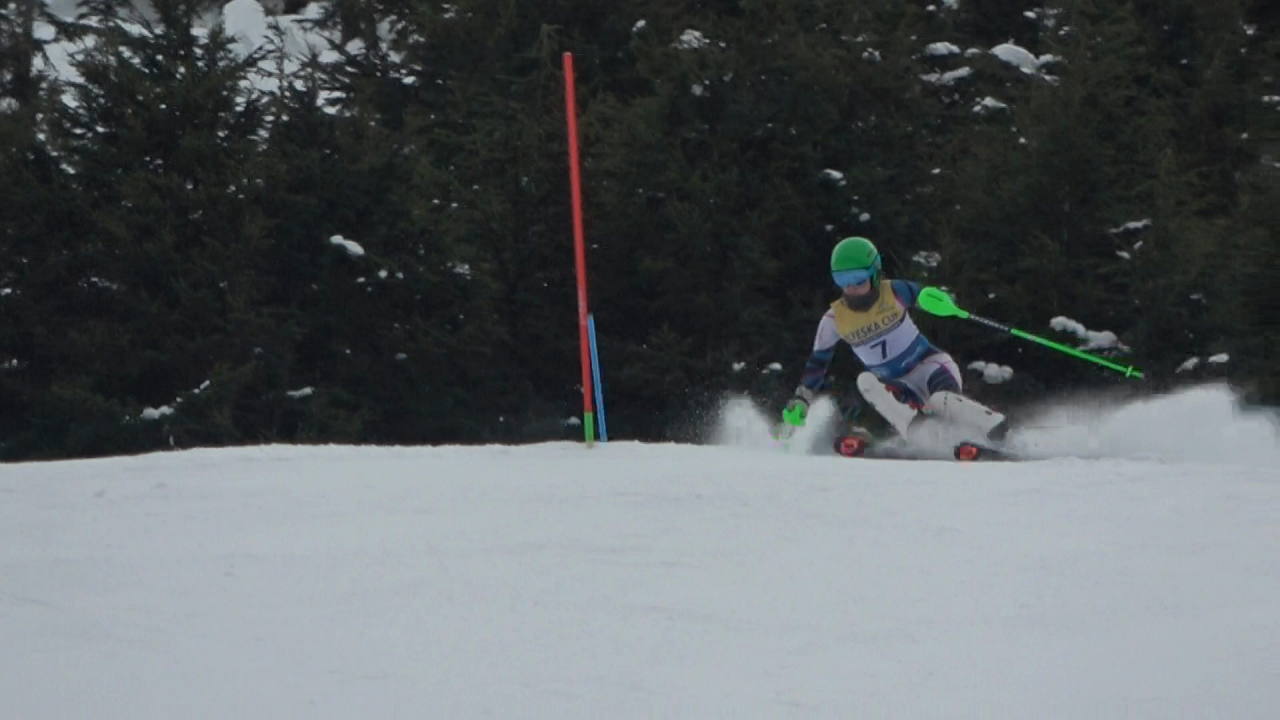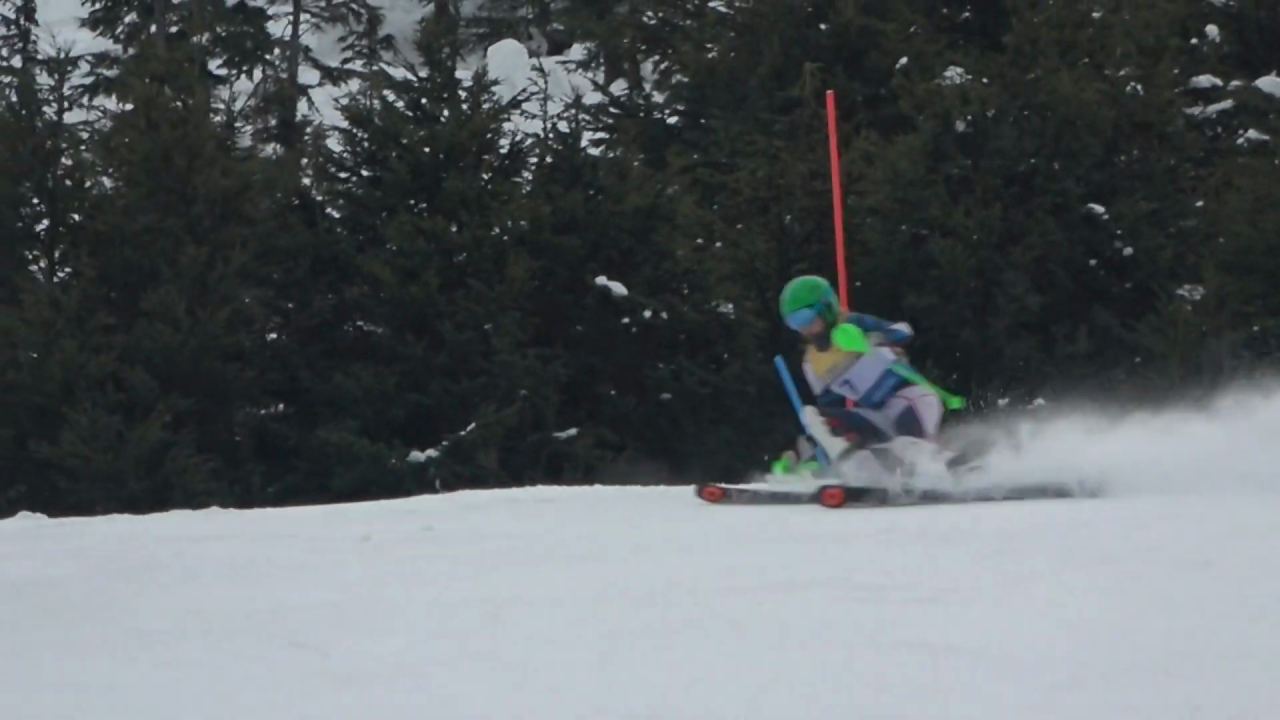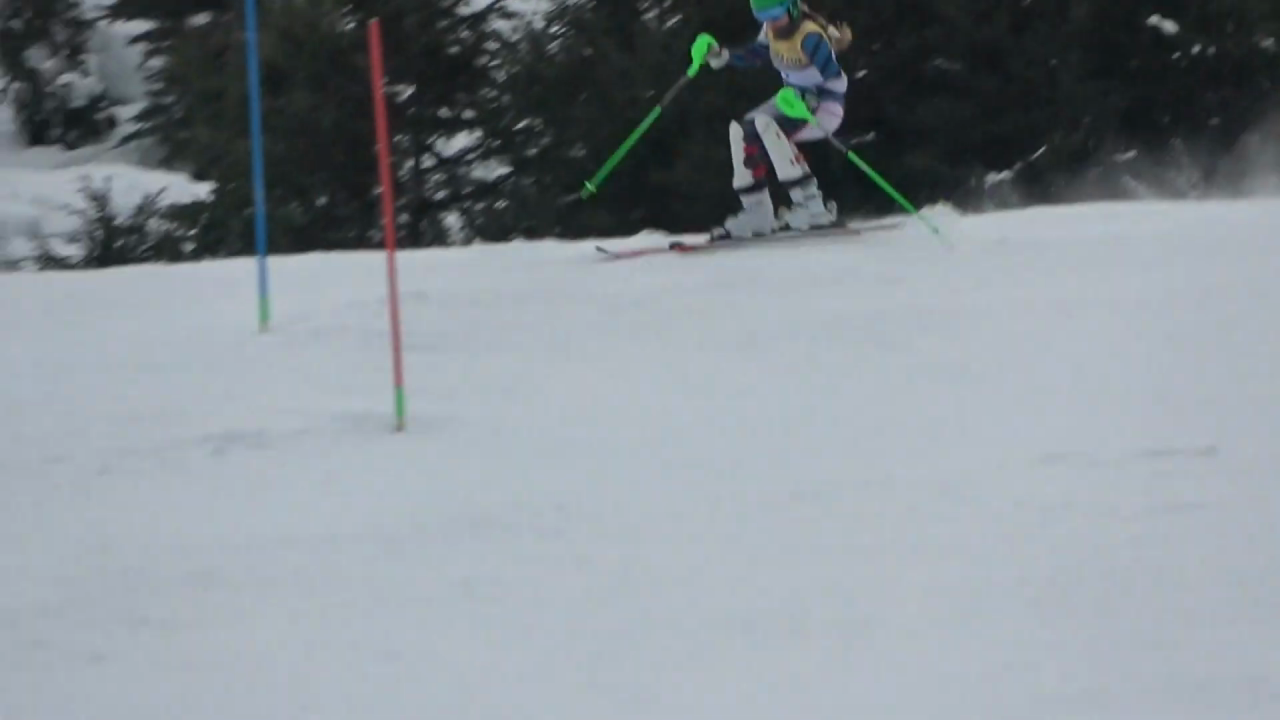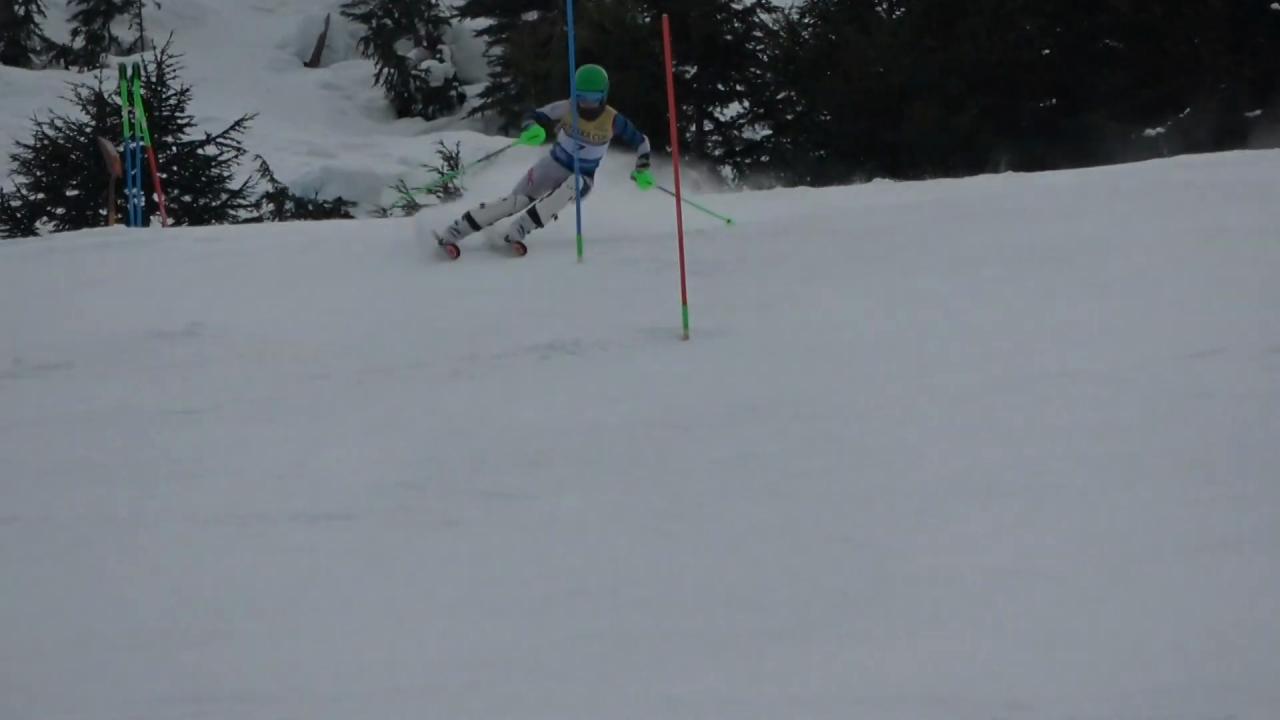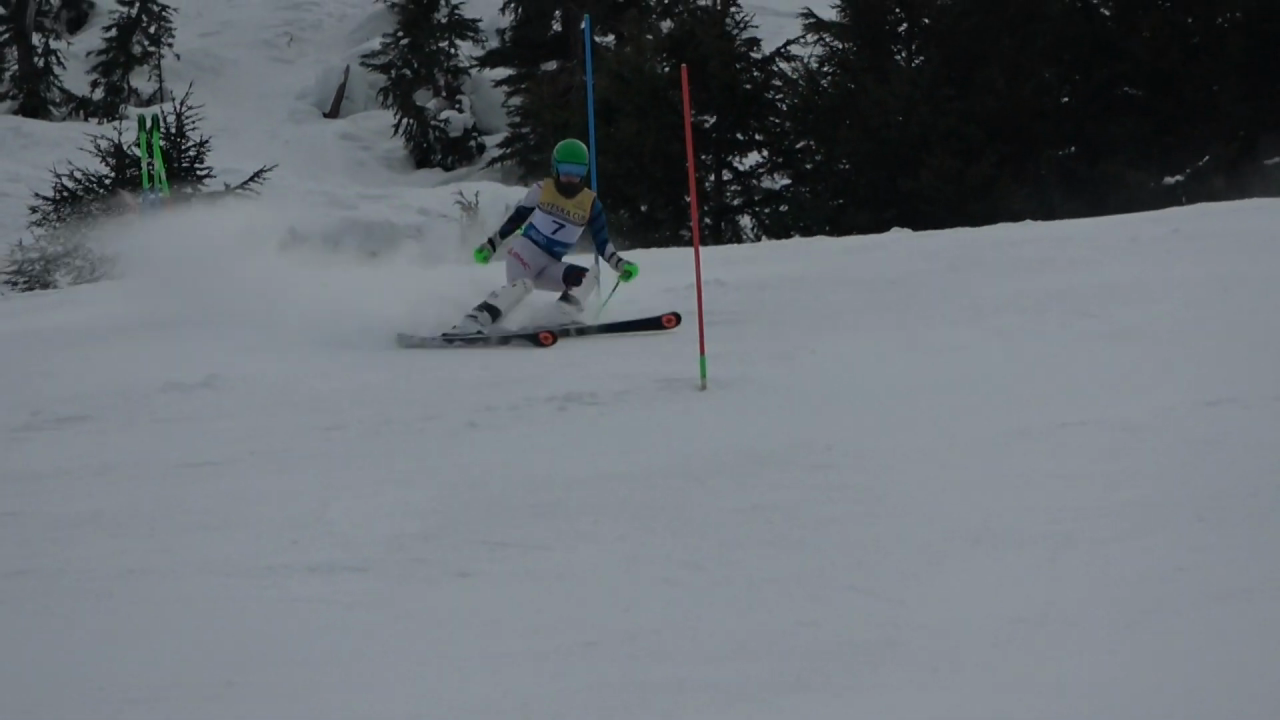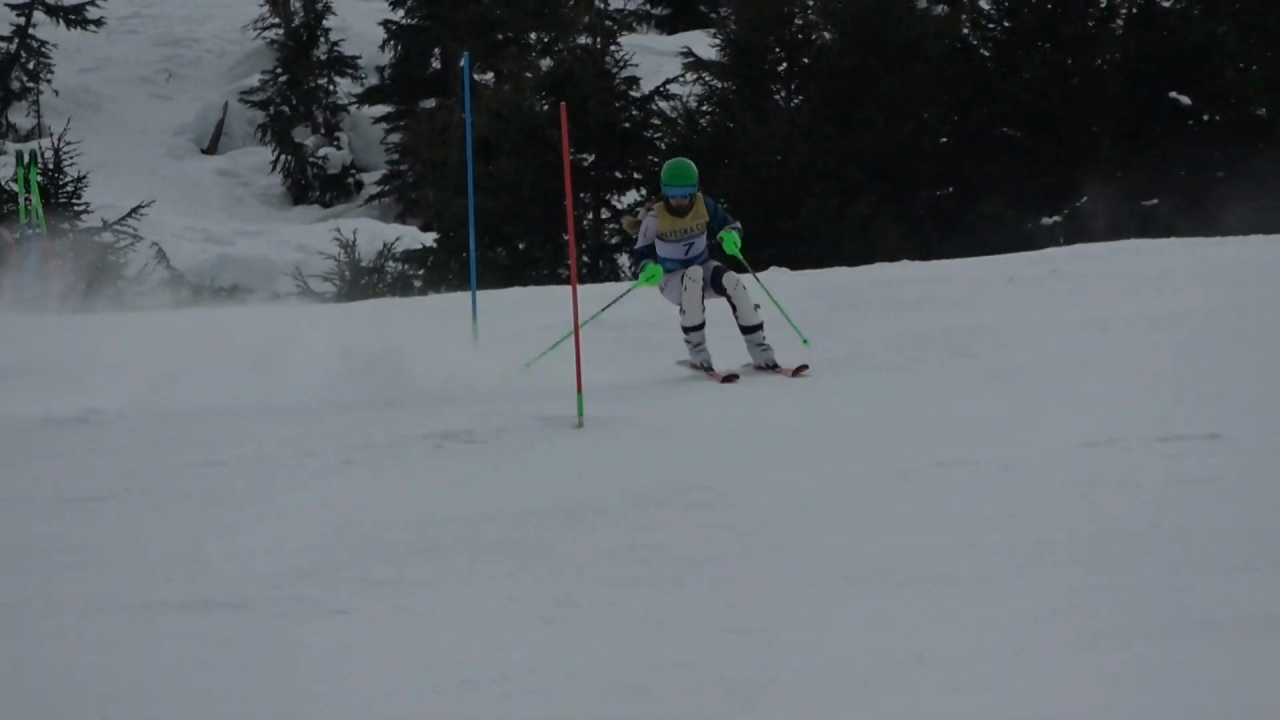
dt=0.5s
person 1, frame 1
left shoulder: (893, 291)
right shoulder: (834, 320)
right elbow: (817, 363)
right wrist: (801, 399)
left hip: (931, 366)
right hip: (895, 386)
left knee: (942, 401)
right knee: (867, 382)
person 1, frame 2
left shoulder: (851, 325)
right shoulder: (812, 363)
left elbow: (903, 333)
right elbow: (828, 411)
left wrist: (874, 338)
left hip: (911, 399)
right hip: (880, 419)
right knee: (812, 416)
person 1, frame 3
left shoulder: (811, 38)
right shoulder: (771, 29)
left elbow: (838, 82)
right elbow: (753, 54)
left wrist: (811, 101)
right wrist: (720, 55)
left hip: (824, 110)
left knee: (766, 124)
right knee: (740, 130)
left ankle: (810, 205)
right ankle: (756, 214)
person 1, frame 4
left shoulder: (613, 120)
right shoulder: (566, 108)
left elbow: (641, 141)
right elbow: (534, 118)
left wrist: (643, 168)
right wrist: (532, 130)
left hip: (581, 179)
right hip: (552, 166)
left knee: (570, 186)
right knee: (514, 201)
left ankle: (517, 232)
right ankle: (455, 232)
person 1, frame 5
left shoulder: (591, 204)
right shoulder: (541, 189)
left elbow: (602, 242)
right elbow: (518, 216)
left wrist: (620, 265)
right wrist: (490, 244)
left hip: (548, 265)
right hip: (523, 252)
left knee: (591, 277)
right knee: (523, 285)
left ankle: (559, 320)
right ankle: (470, 325)
person 1, frame 6
left shoulder: (702, 203)
right shoulder: (655, 217)
left elbow: (731, 224)
right elbow: (639, 255)
left wrist: (731, 236)
right wrist: (648, 270)
left hip: (704, 269)
right hip: (673, 281)
left knee: (732, 282)
right knee: (694, 275)
left ankle: (759, 350)
right ankle: (697, 350)
